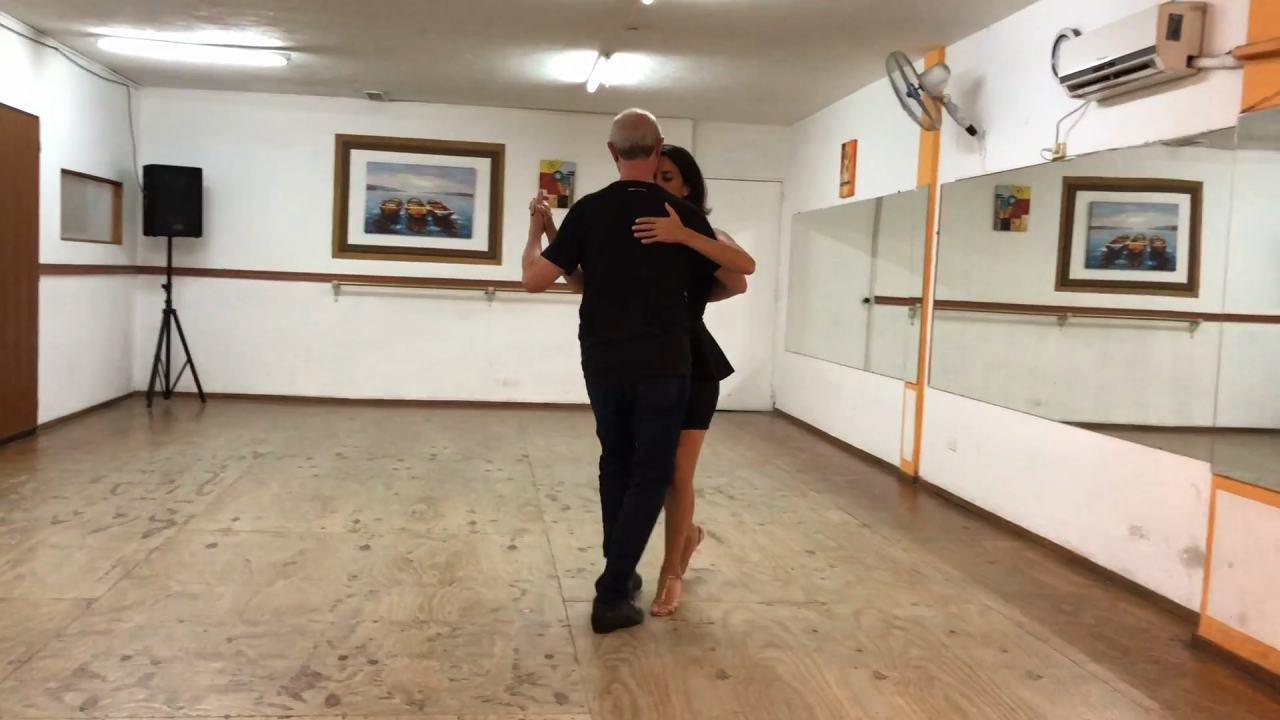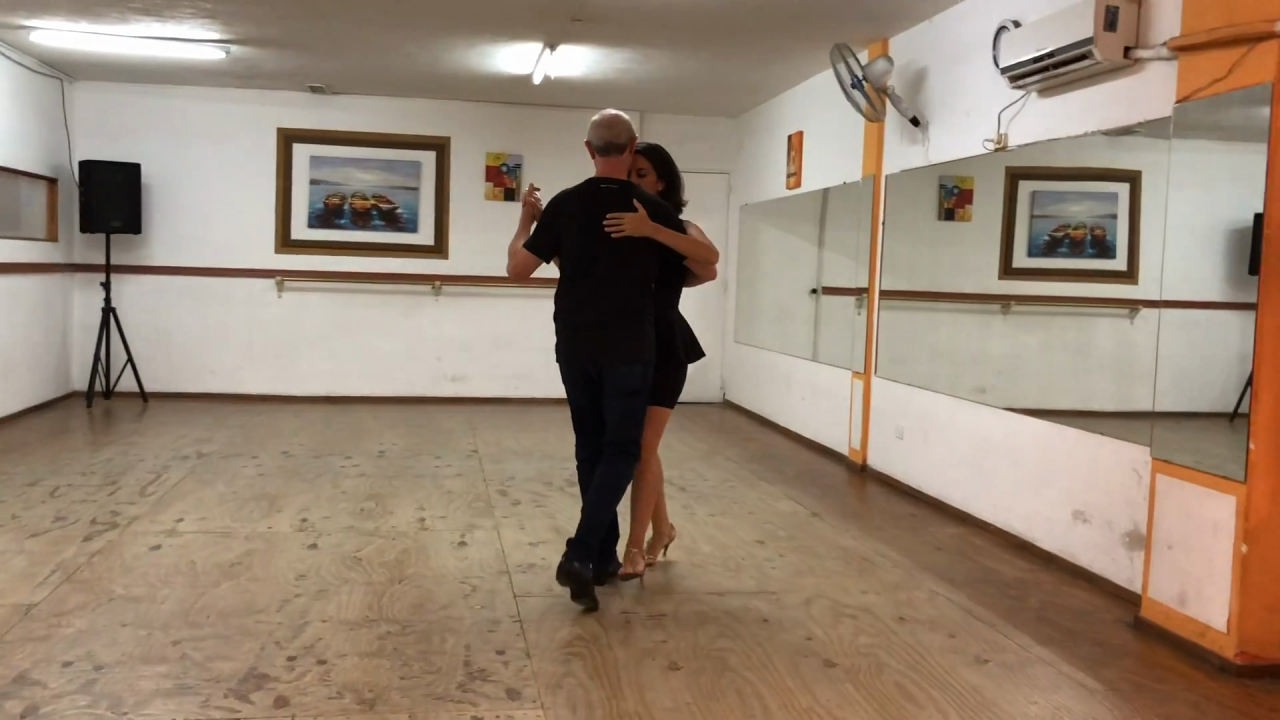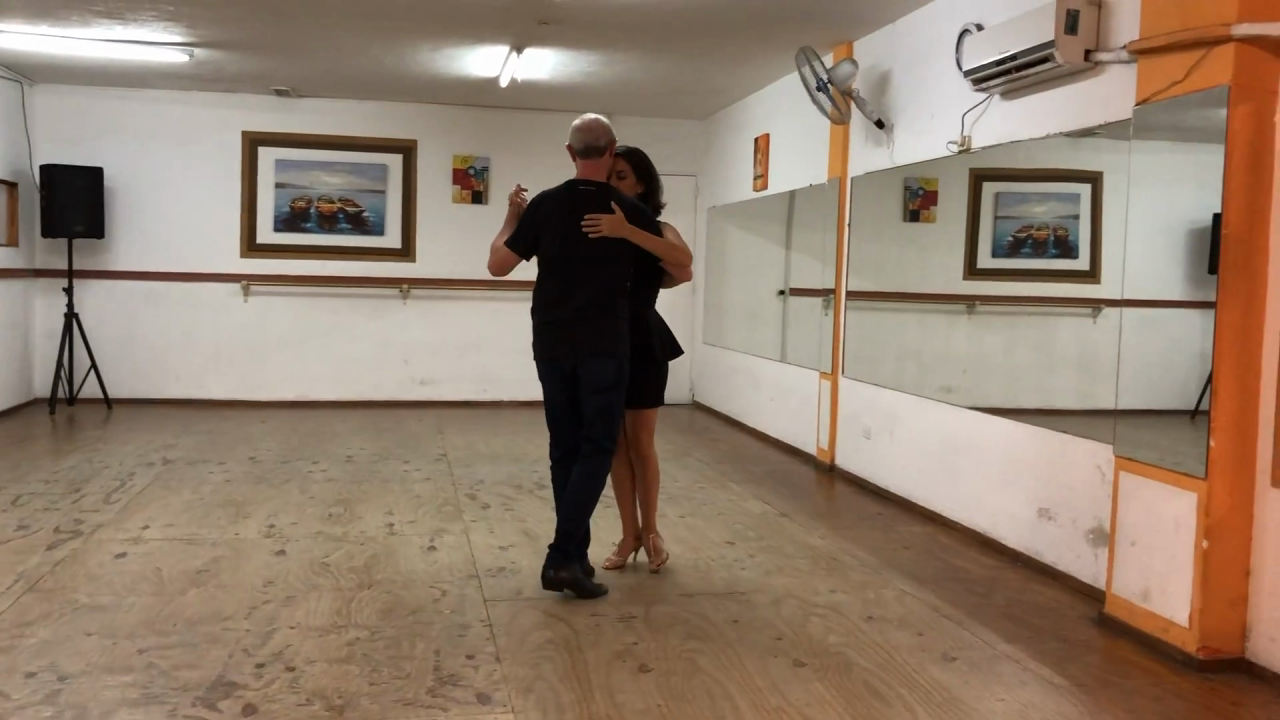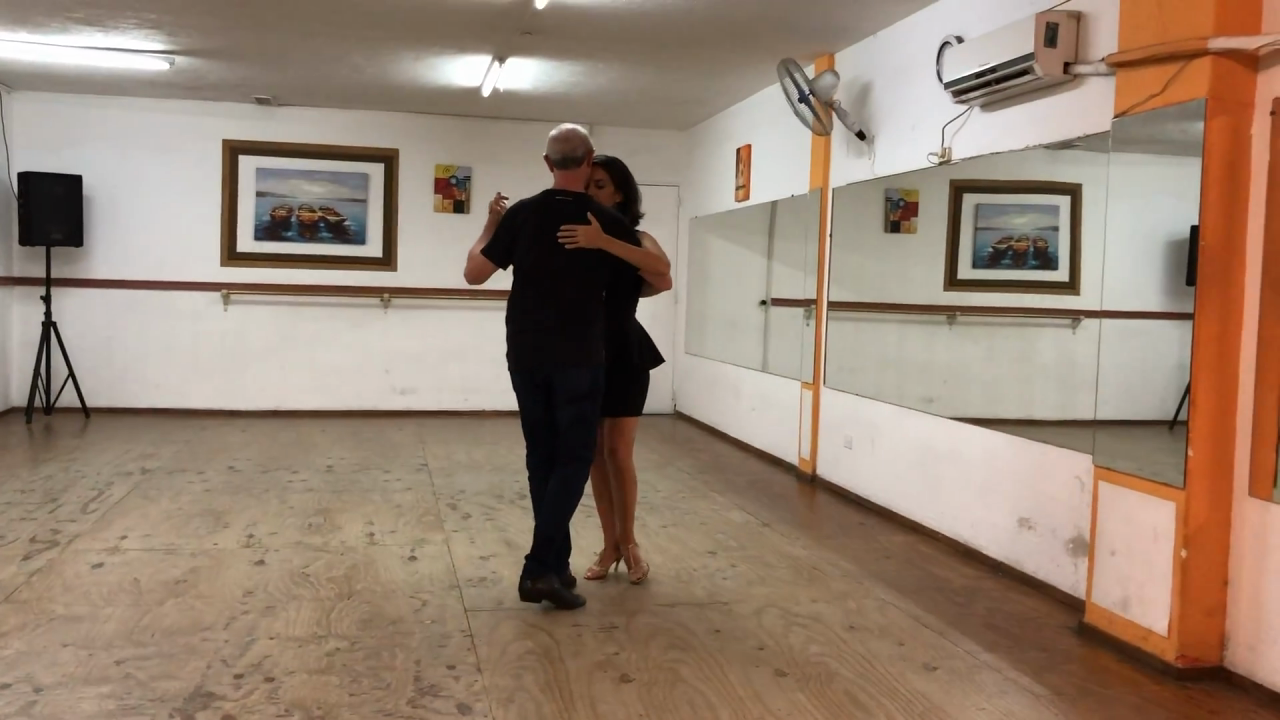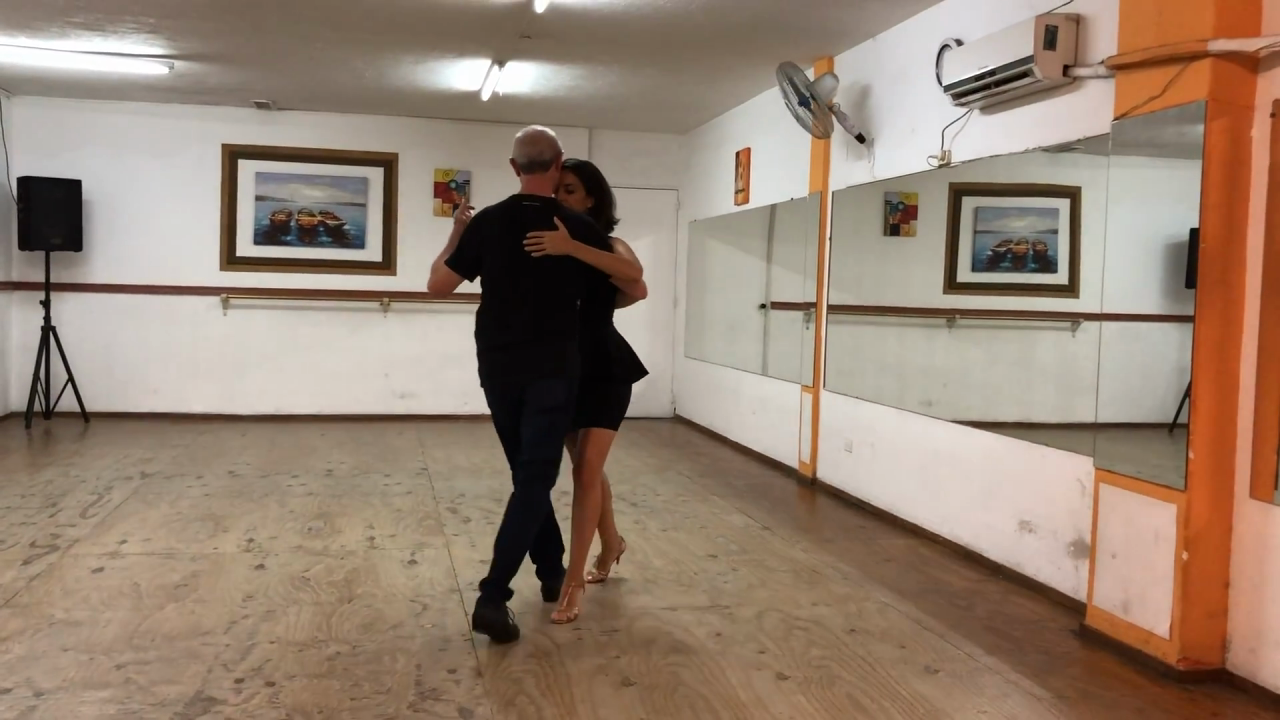
dt=0.5s
person 1, frame 1
left shoulder: (589, 211)
right shoulder: (683, 214)
left elbow: (535, 279)
left wrist: (537, 228)
right wrist: (692, 293)
left hip: (604, 364)
right hip: (662, 366)
left knee: (616, 465)
right knee: (649, 475)
left ankle: (618, 569)
right ankle: (612, 595)
person 1, frame 2
left shoulder: (565, 205)
right shoulder: (654, 210)
left elbow: (518, 268)
left wrist: (526, 220)
right wrist: (665, 281)
left hip: (575, 349)
right hip: (628, 351)
left knee: (591, 450)
right knee: (619, 452)
left ankle: (603, 554)
right ankle: (581, 553)
person 1, frame 3
left shoulder: (545, 205)
right shoulder: (630, 212)
left elbow: (498, 265)
left wrist: (512, 217)
left hip: (552, 347)
right hip: (604, 349)
left knee: (565, 449)
right knee: (595, 449)
left ankle: (573, 555)
right ankle: (563, 556)
person 1, frame 4
left shoulder: (521, 215)
right shoulder: (608, 222)
left elbow: (474, 273)
left wrist: (491, 225)
right wrist: (617, 283)
left hip: (526, 356)
right hip: (578, 359)
left knee: (542, 459)
right knee: (574, 458)
left ankle: (553, 565)
right ankle: (541, 566)
person 1, frame 5
left shoulder: (488, 222)
right shoulder: (577, 228)
left elbow: (438, 286)
right elbow: (630, 280)
left wrist: (456, 236)
left hip: (498, 369)
right hip: (552, 370)
left knee: (527, 471)
right knee: (535, 476)
left ankle: (551, 573)
right ankle: (492, 597)
person 2, frame 1
left shoulder: (706, 238)
right shoulder: (630, 237)
left elbow: (745, 268)
right elbow: (583, 282)
left wrist: (682, 235)
right wrist: (549, 228)
left hip: (692, 364)
left knee: (677, 472)
left ankle: (672, 572)
right ankle: (688, 534)
person 2, frame 2
left shoulder: (670, 226)
right shoulder: (617, 227)
left elbow: (708, 262)
left wrist: (650, 228)
left hip: (664, 348)
left knee: (641, 446)
right knee: (636, 444)
left ankle: (635, 547)
right ankle: (660, 526)
person 2, frame 3
left shoulder: (656, 231)
right shoulder: (594, 228)
left elbow: (683, 262)
left wrist: (627, 231)
left hip: (643, 346)
left knee: (641, 444)
right knee: (615, 444)
left ankle: (650, 531)
right ankle: (629, 535)
person 2, frame 4
left shoulder: (635, 240)
right shoulder: (571, 239)
left elbow: (662, 271)
left wrist: (604, 241)
left hip: (624, 356)
left knee: (618, 454)
right knee: (595, 454)
left ankle: (629, 541)
right ankle: (611, 544)
person 2, frame 5
left shoulder: (609, 246)
right shoulder: (541, 246)
left elbow: (635, 279)
left wrist: (572, 248)
left hip: (605, 370)
left knee: (588, 470)
right knee: (585, 470)
left ankle: (572, 580)
right ankle: (610, 544)
